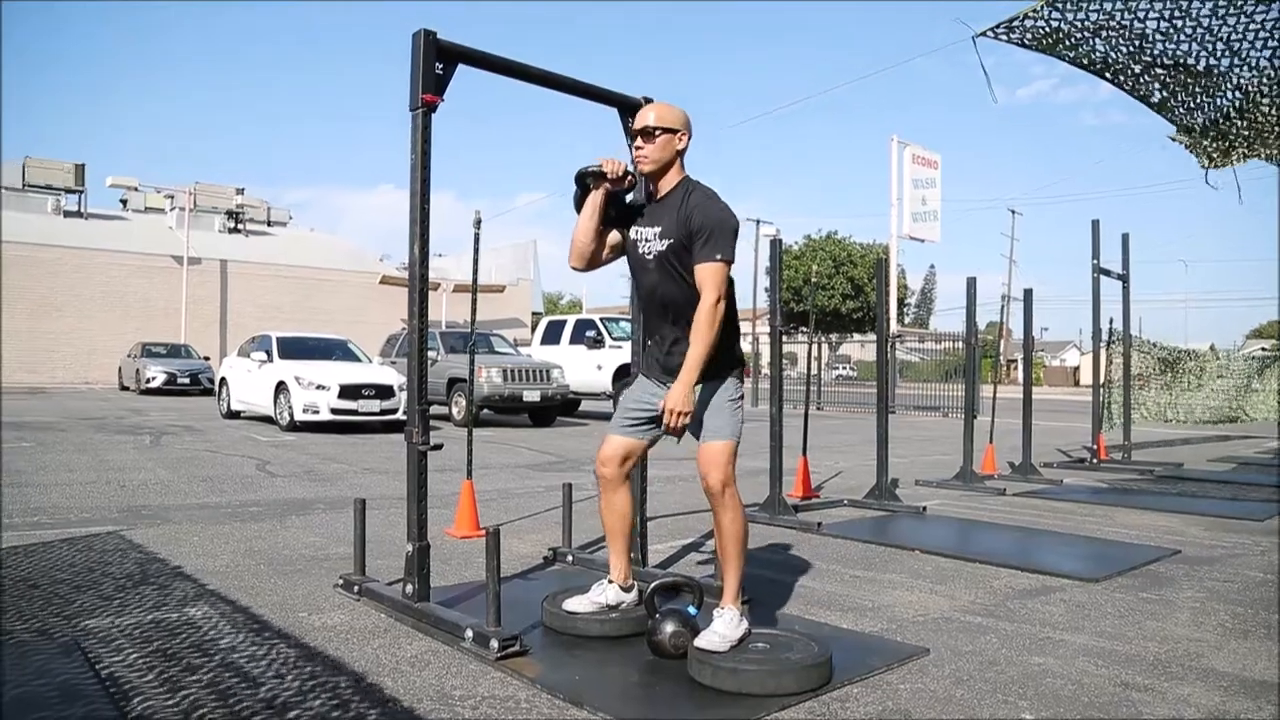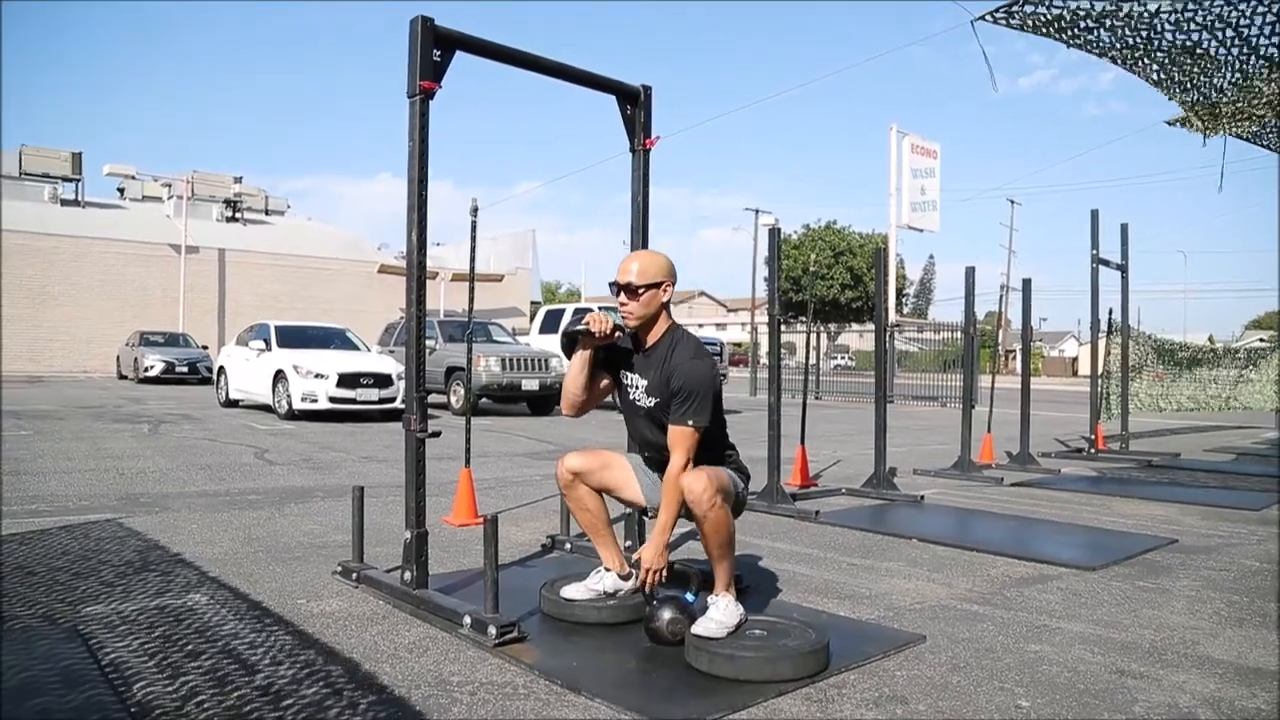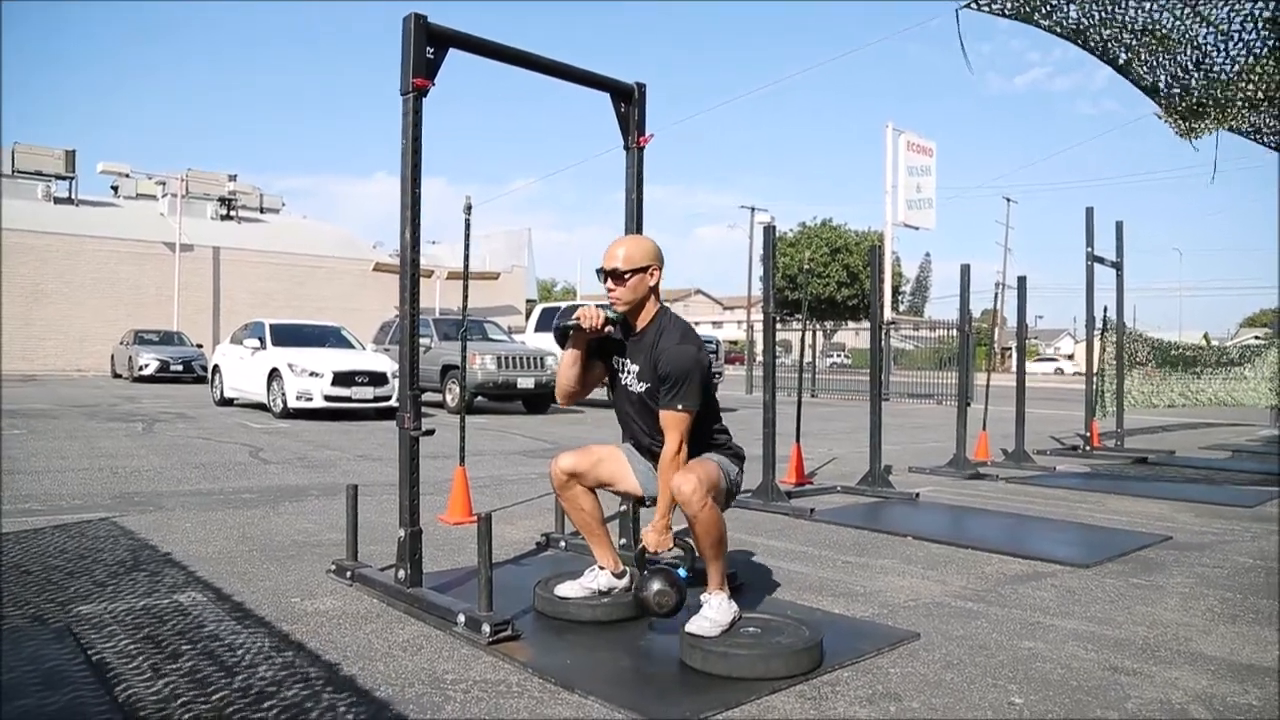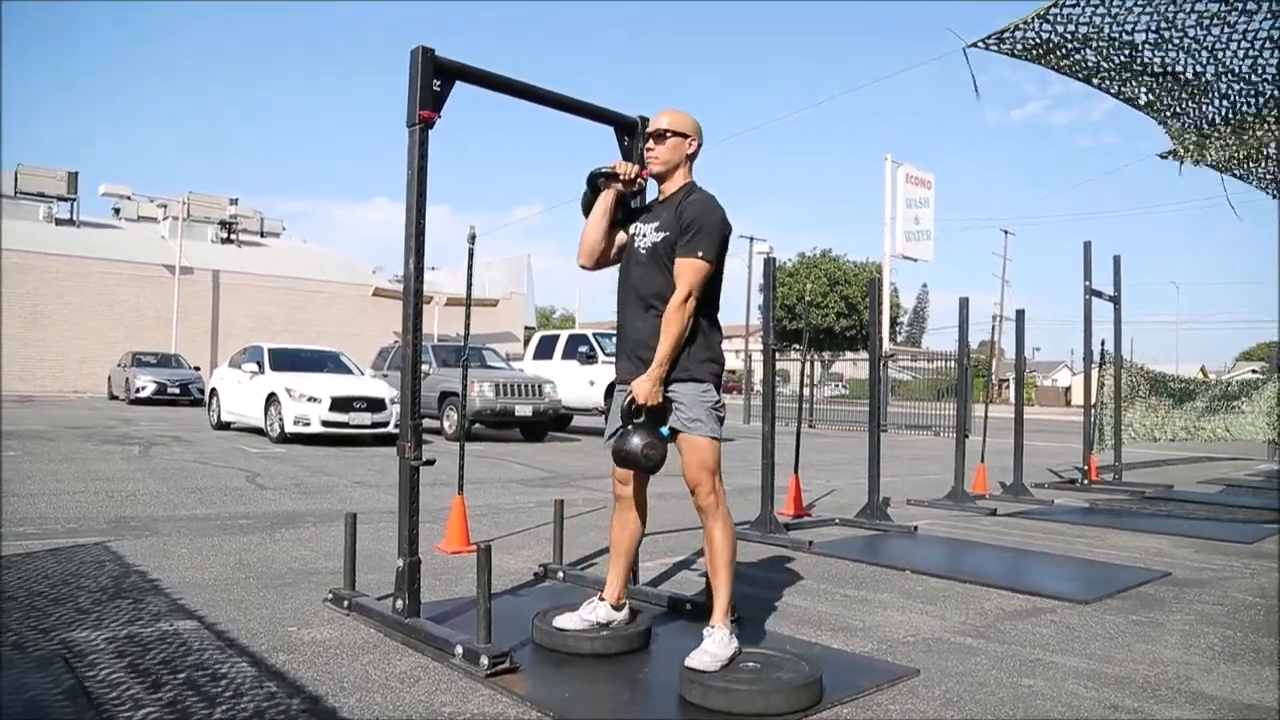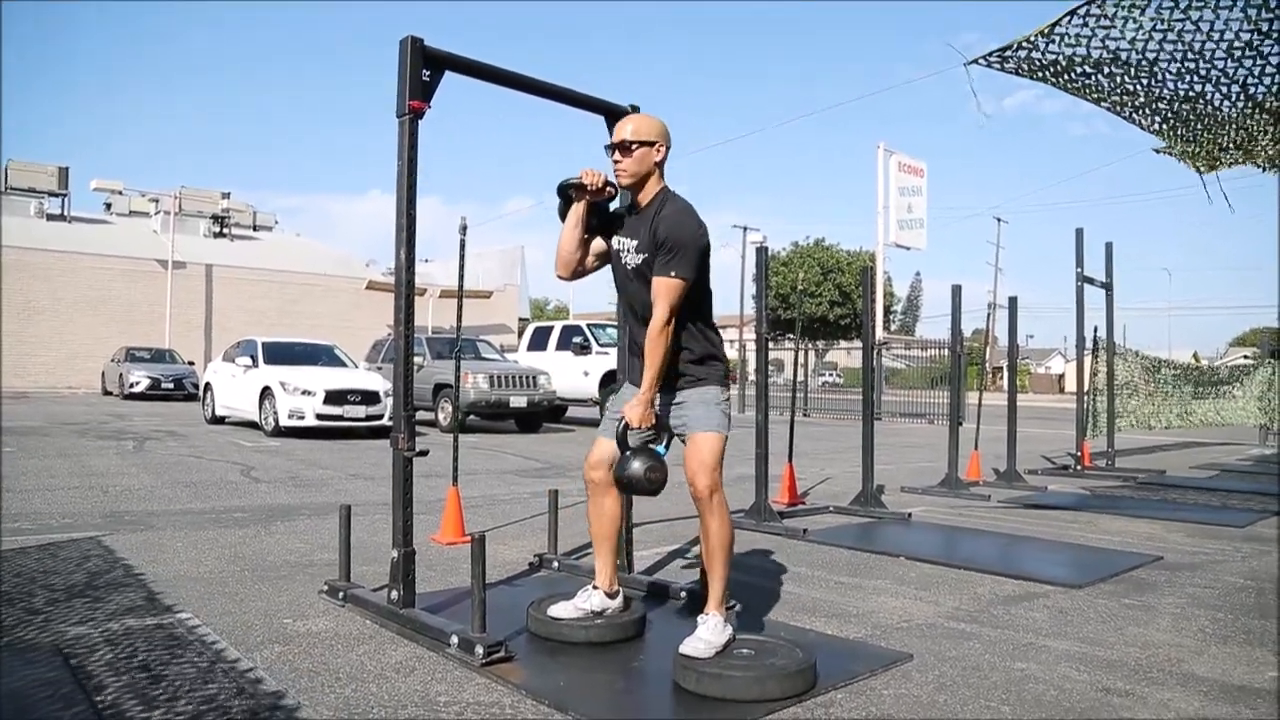
dt=1s
person 1, frame 1
left shoulder: (704, 208)
right shoulder: (637, 212)
left elbow: (713, 301)
right elbow: (581, 259)
left wrist: (687, 383)
right wrist: (600, 192)
left hip: (711, 372)
right hip: (654, 370)
left knee: (716, 478)
right knee: (609, 465)
left ankle: (731, 610)
right ankle: (619, 585)
person 1, frame 2
left shoulder: (690, 363)
right shoulder: (621, 347)
left elbow: (683, 461)
right elbow: (572, 405)
left wrist: (658, 542)
right wrist: (587, 346)
left hip: (717, 476)
right hip: (656, 471)
left knee: (697, 486)
right knee: (571, 468)
left ankle: (725, 598)
right ankle: (617, 571)
person 1, frame 3
left shoulder: (677, 347)
right shoulder: (613, 335)
left elbow: (676, 447)
right elbow: (567, 394)
left wrist: (660, 523)
right wrist: (579, 340)
left hip: (709, 461)
right hip: (649, 457)
left knee: (687, 487)
right knee: (565, 468)
left ankle: (718, 596)
right ankle: (611, 570)
person 1, frame 4
left shoulder: (700, 209)
right shoulder: (642, 214)
left elbow: (684, 298)
right elbow: (589, 257)
left wrist: (657, 374)
right wrist: (611, 193)
left hip: (687, 372)
right hip: (633, 371)
left knee: (706, 493)
right knee: (626, 489)
left ankle: (721, 628)
right ankle: (612, 602)
person 1, frame 5
left shoulder: (677, 221)
right shoulder: (620, 220)
left elbow: (663, 319)
right elbow: (567, 268)
left wrist: (645, 400)
right wrist: (581, 205)
left hip: (694, 377)
right hip: (640, 375)
left knee: (704, 485)
right knee: (598, 470)
left ankle: (715, 617)
right ankle: (604, 590)
